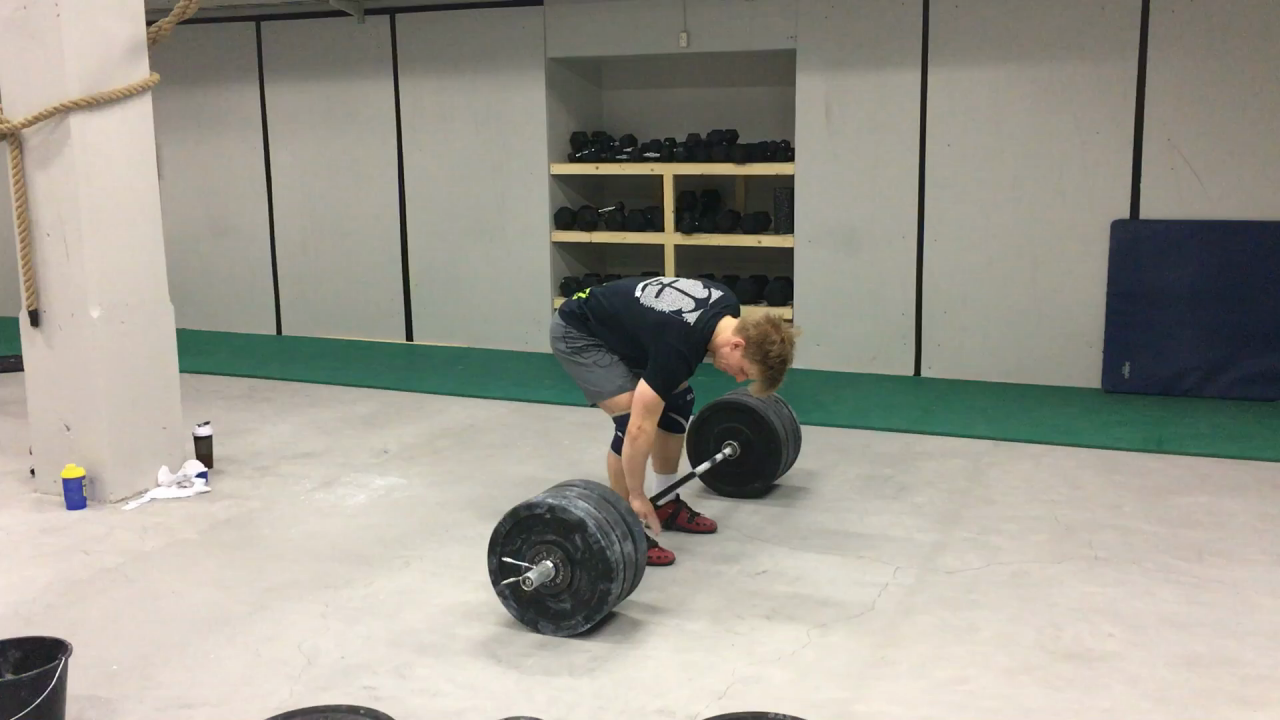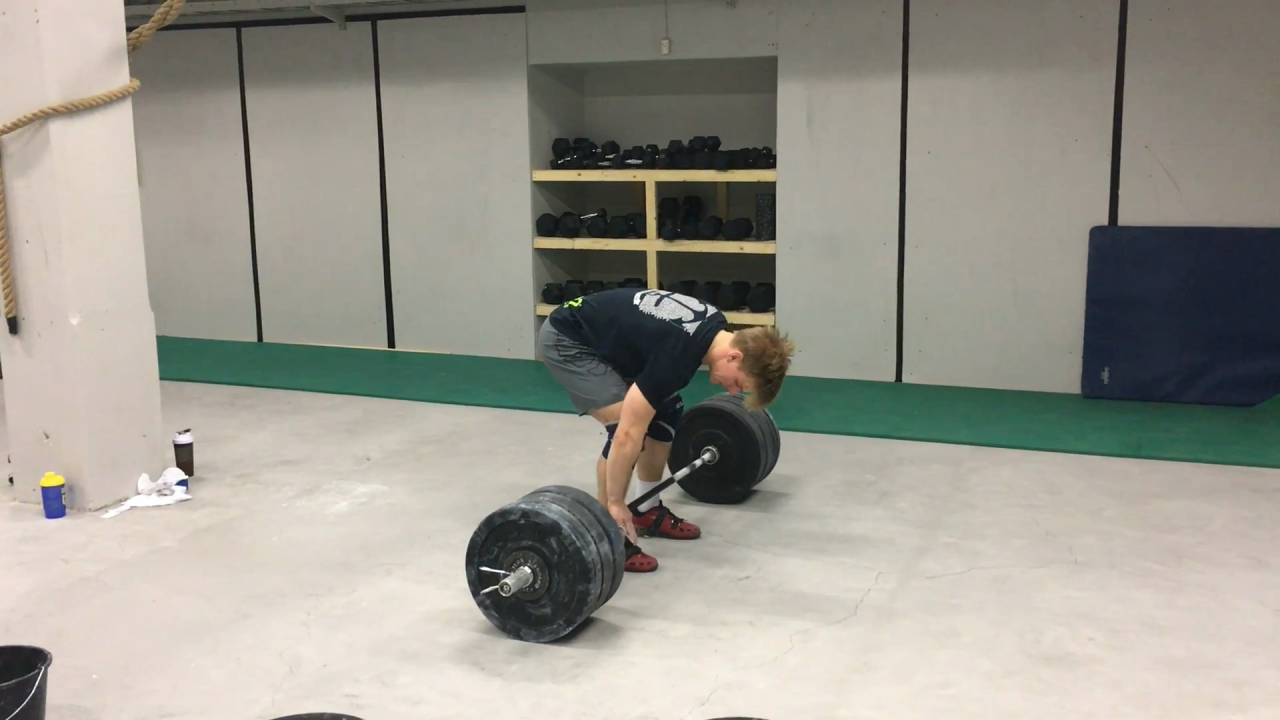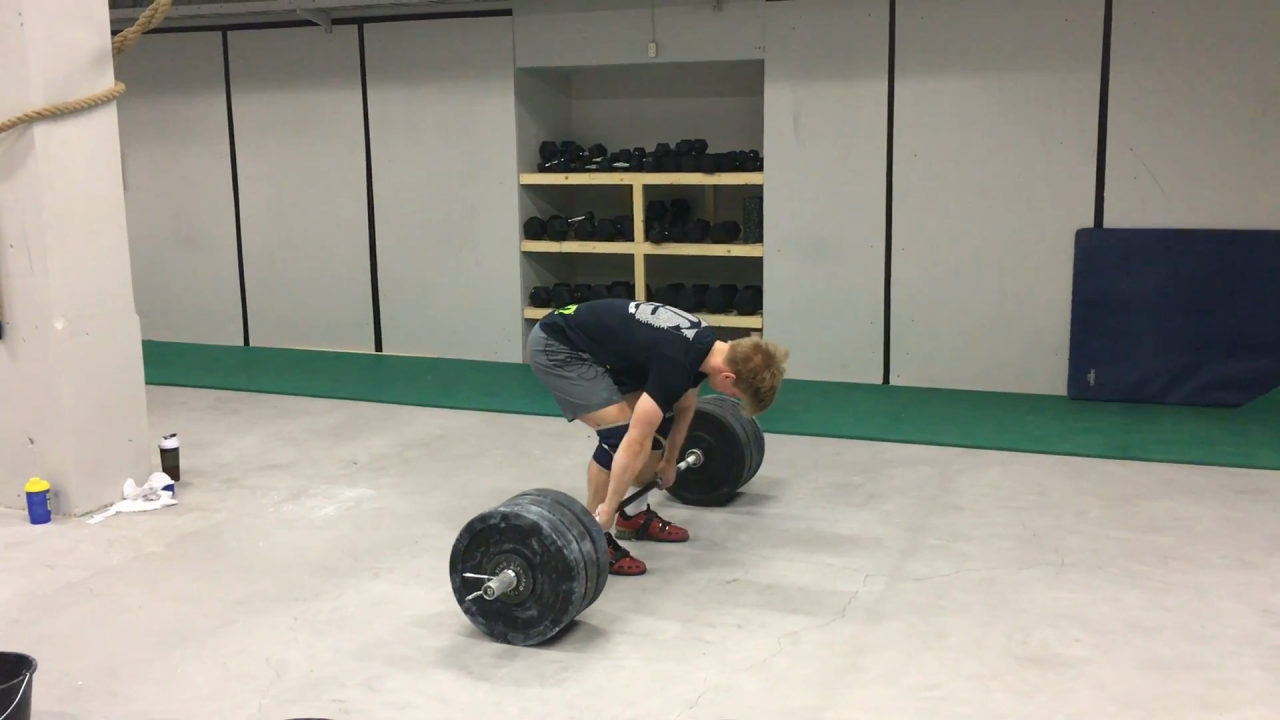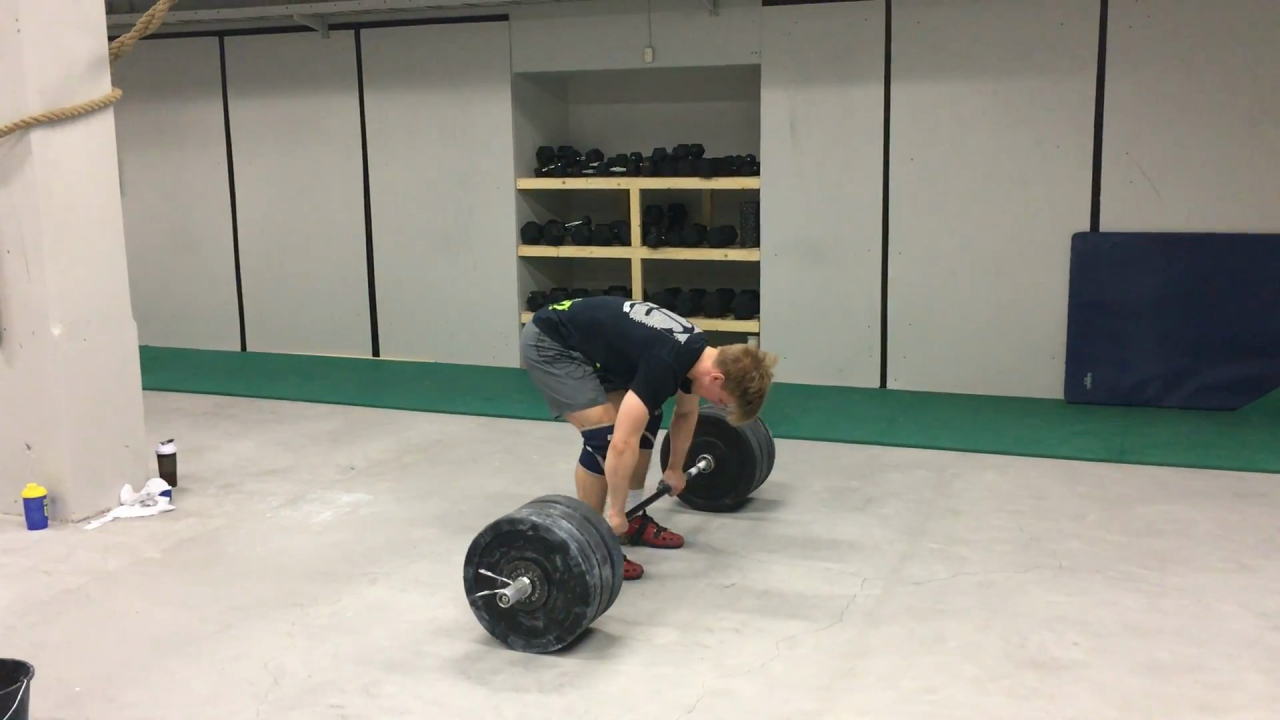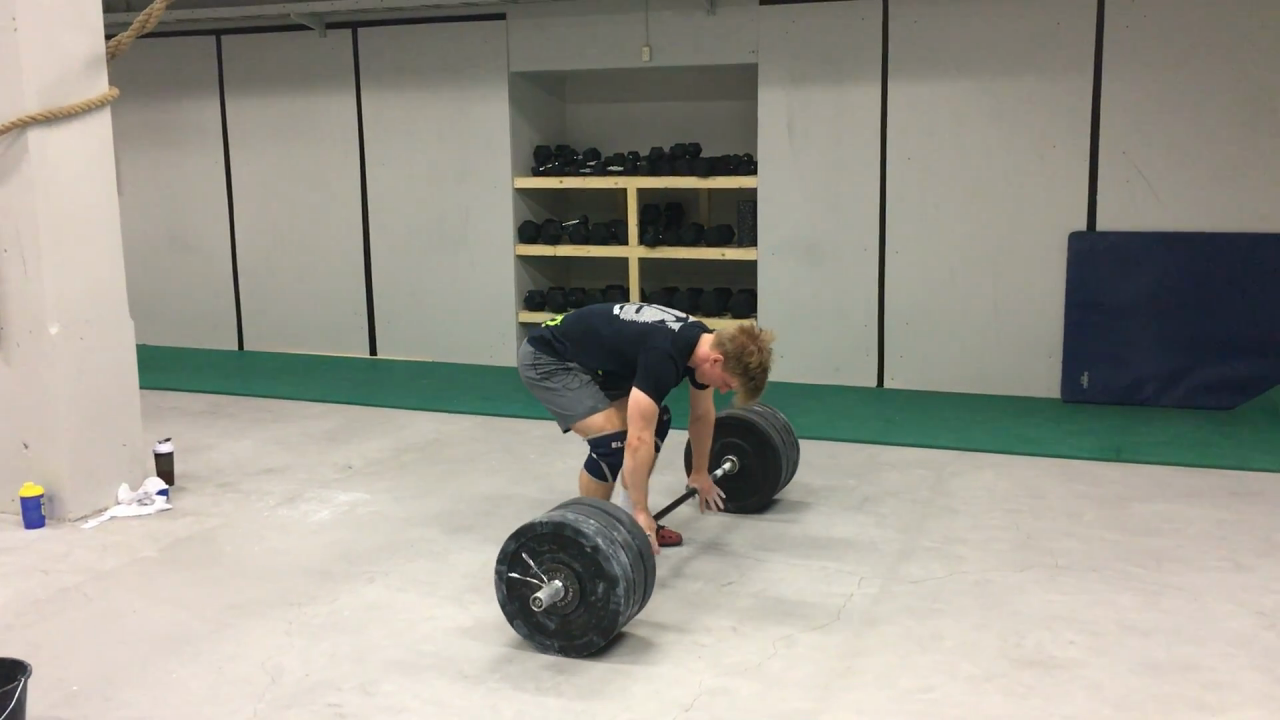
dt=0.7s
person 1, frame 1
left shoulder: (726, 307)
right shoulder: (678, 345)
right elbow: (640, 428)
right wrist: (637, 497)
left hip: (616, 324)
right hip: (577, 333)
left knee: (678, 402)
right knee: (631, 417)
left ankle: (665, 504)
person 1, frame 2
left shoulder: (715, 326)
right shoulder: (675, 356)
right elbow: (628, 433)
right wrist: (615, 503)
left hip: (602, 334)
right hip: (566, 340)
left knee: (666, 410)
right knee: (628, 426)
left ankle: (648, 511)
person 1, frame 3
left shoulder: (703, 345)
right shoulder: (676, 363)
left elbow: (684, 407)
right elbow: (636, 441)
left wrist: (669, 463)
right wrist: (608, 509)
left hip: (593, 344)
right hip: (555, 346)
left knee: (658, 418)
right knee: (619, 431)
left ankle: (634, 516)
person 1, frame 4
left shoulder: (697, 351)
right shoulder: (665, 364)
left elbow: (685, 413)
right elbow: (623, 442)
left wrist: (675, 469)
right wrist: (615, 512)
left hip: (584, 342)
right hip: (548, 343)
left knee: (646, 417)
right knee: (605, 433)
left ankle: (633, 521)
person 1, frame 5
left shoulder: (703, 343)
right shoulder: (664, 355)
left elbow: (702, 415)
right elbow: (639, 439)
left wrist: (700, 473)
right wrist: (642, 512)
left hip: (587, 354)
right hip: (546, 358)
left knee: (656, 421)
right knee: (612, 439)
